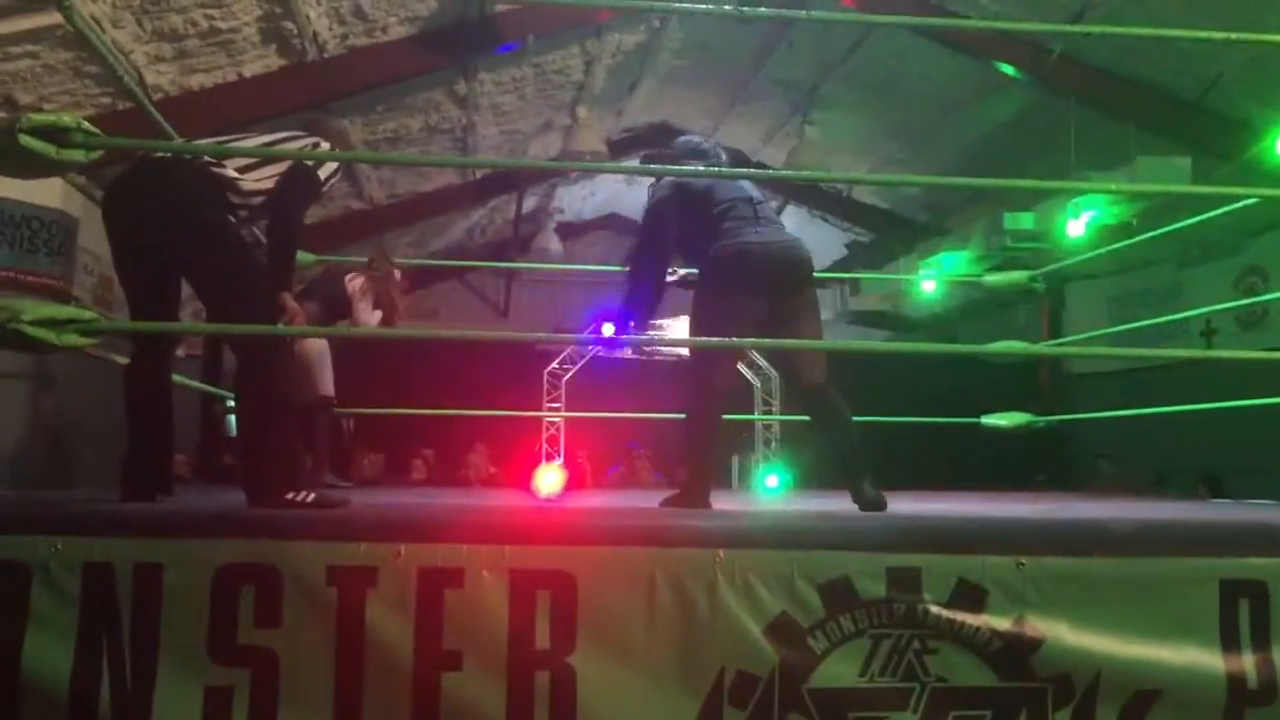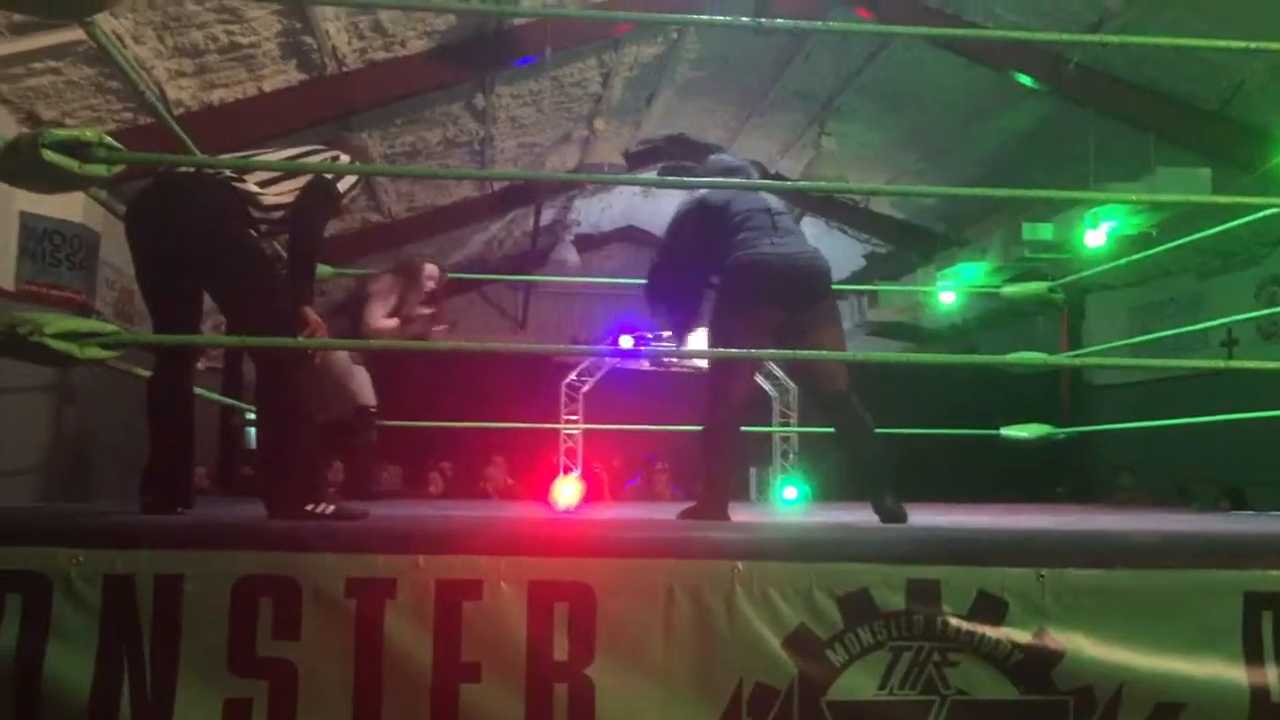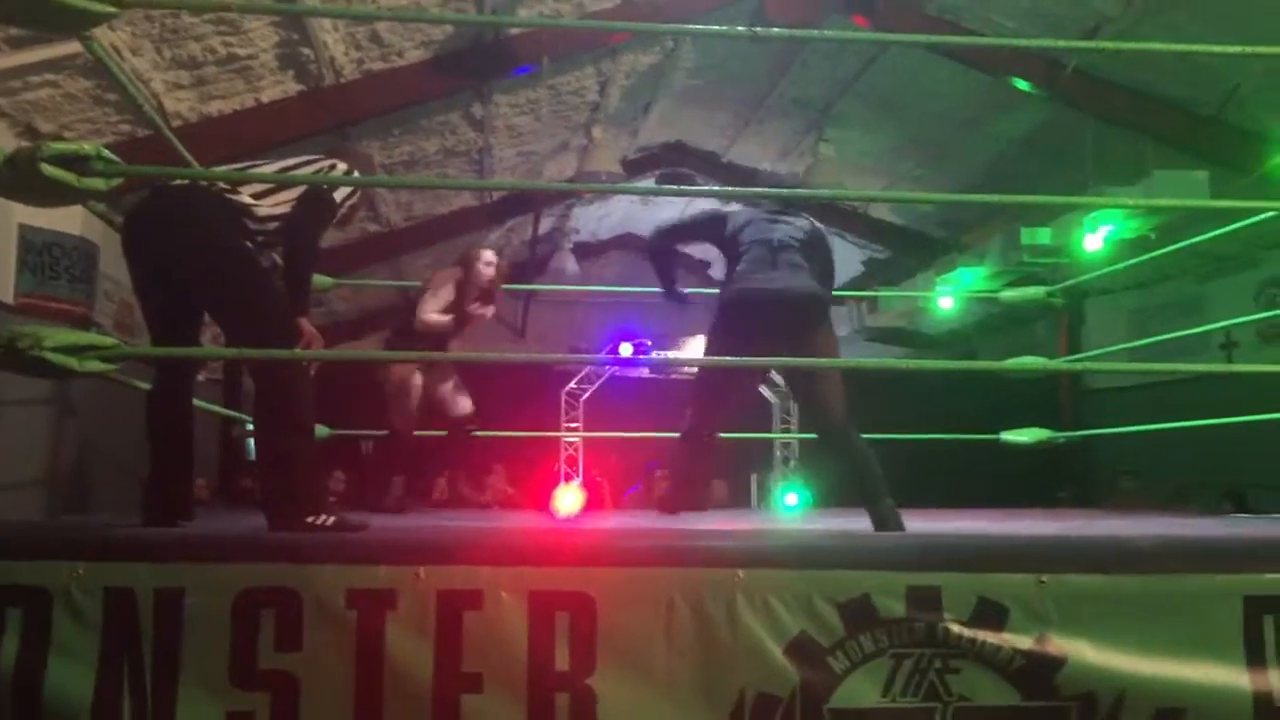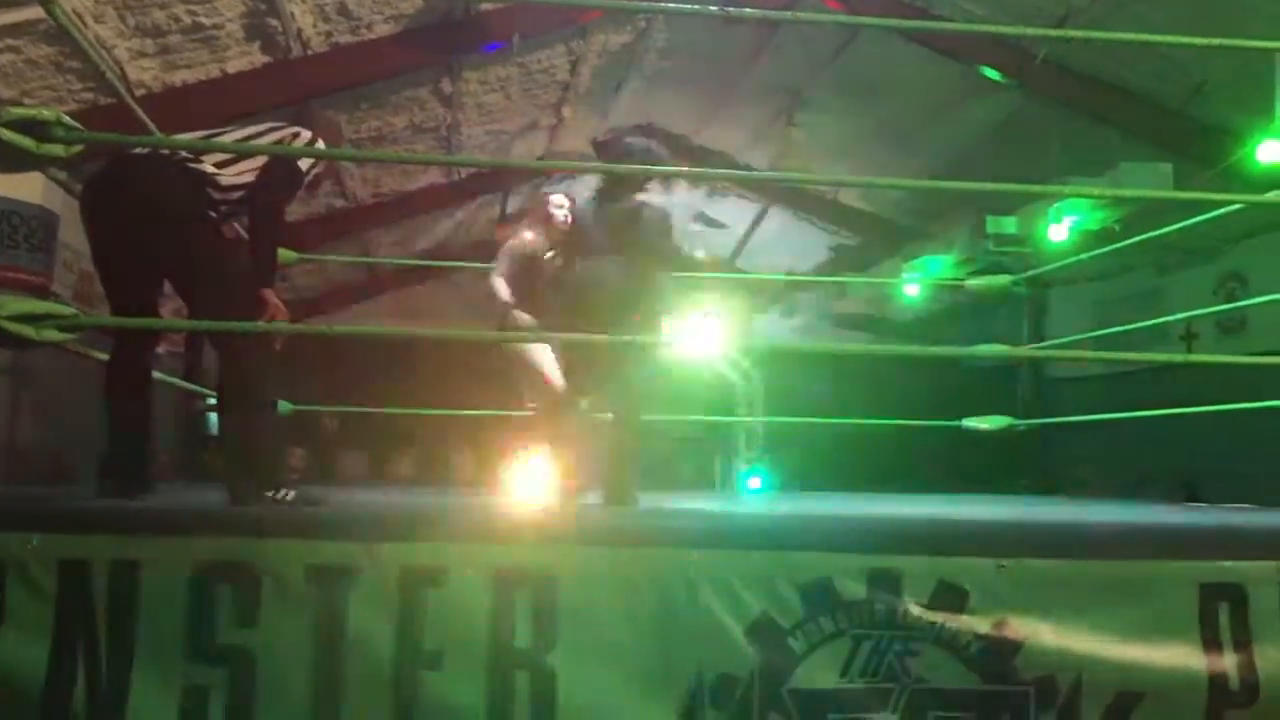
dt=0.5s
person 1, frame 1
left shoulder: (269, 146)
right shoulder: (326, 152)
right elbow: (287, 206)
right wrist: (281, 290)
left hip: (128, 189)
right hip: (189, 197)
left knee: (152, 340)
right knee: (262, 337)
left ankle: (143, 481)
right ankle: (276, 485)
person 1, frame 2
left shoulder: (290, 160)
right shoulder: (346, 165)
right elbow: (307, 217)
right wrist: (302, 302)
left hip: (151, 203)
right hip: (211, 213)
left knee: (174, 353)
right knee: (283, 350)
left ankle: (163, 492)
right ankle: (297, 497)
person 1, frame 3
left shoulder: (295, 169)
right shoulder: (345, 174)
right elbow: (304, 228)
right wrist: (298, 314)
left hip: (147, 217)
right hip: (207, 225)
left knee: (175, 365)
right knee: (281, 361)
left ankle: (164, 506)
right ankle: (297, 510)
person 1, frame 4
left shoulder: (255, 138)
right shoulder: (309, 141)
right elbow: (268, 198)
right wrist: (263, 286)
left hip: (108, 185)
right hip: (168, 195)
left knee: (133, 336)
right knee: (245, 336)
left ankle: (121, 476)
right ankle: (256, 484)
person 2, frame 1
left shoulder: (675, 186)
right shoulder: (743, 184)
left elbow: (653, 252)
left wrist: (635, 309)
right wrist: (692, 277)
left hip: (739, 270)
right hip: (793, 263)
left knee: (708, 387)
right knee: (814, 384)
left ankle: (697, 489)
right ankle: (863, 483)
person 2, frame 2
left shoulder: (702, 202)
right shoulder: (772, 201)
left elbow: (672, 267)
left wrist: (677, 314)
left hip: (754, 281)
right hip: (811, 275)
left knee: (726, 400)
right knee: (837, 396)
left ankle: (713, 503)
right ankle: (885, 496)
person 2, frame 3
left shoulder: (732, 217)
right shoulder: (810, 228)
left elbow: (662, 239)
right elbow: (825, 287)
left wrist: (668, 277)
left hip: (744, 313)
right hip: (803, 318)
left knee: (706, 412)
right knee: (834, 424)
left ankle: (689, 493)
right ankle: (883, 510)
person 2, frame 4
left shoulder: (597, 202)
right shoulder: (648, 205)
right elbow: (661, 256)
left hip: (594, 300)
right hip: (633, 300)
right knee: (628, 395)
right ankle: (617, 480)
person 3, frame 1
left shoulder: (348, 279)
right shoulder: (363, 283)
right elbow: (363, 326)
right wrist: (382, 310)
right hip: (307, 327)
left knee: (305, 400)
right knee: (322, 398)
right ankle: (320, 471)
person 3, frame 2
left shoulder: (399, 292)
right shoulder: (390, 285)
left elbow: (395, 335)
right elbow: (371, 326)
left wrist: (423, 330)
right wrist: (407, 319)
left hip: (344, 346)
left knee: (342, 416)
right knee: (366, 408)
right ankle: (364, 482)
person 3, frame 3
left shoulder: (476, 296)
right shoulder: (448, 283)
right elbow: (422, 320)
right wrist: (463, 318)
left hip: (433, 357)
right hip: (406, 354)
left knee: (465, 416)
right knee: (402, 429)
right ankle: (382, 494)
person 3, frame 4
left shoulder: (563, 252)
right shoulder: (527, 239)
right elbow: (496, 276)
right wrist: (512, 310)
left hip: (536, 329)
right hip: (517, 327)
left knee: (546, 396)
right knee: (558, 391)
